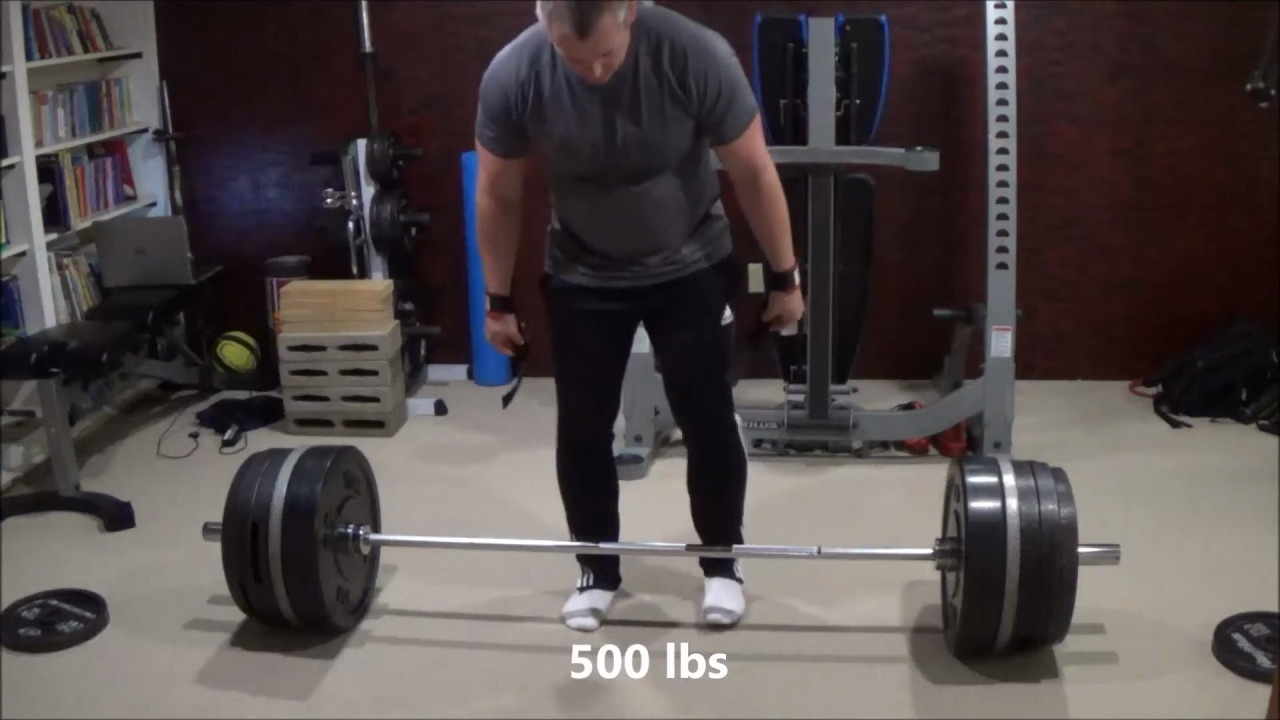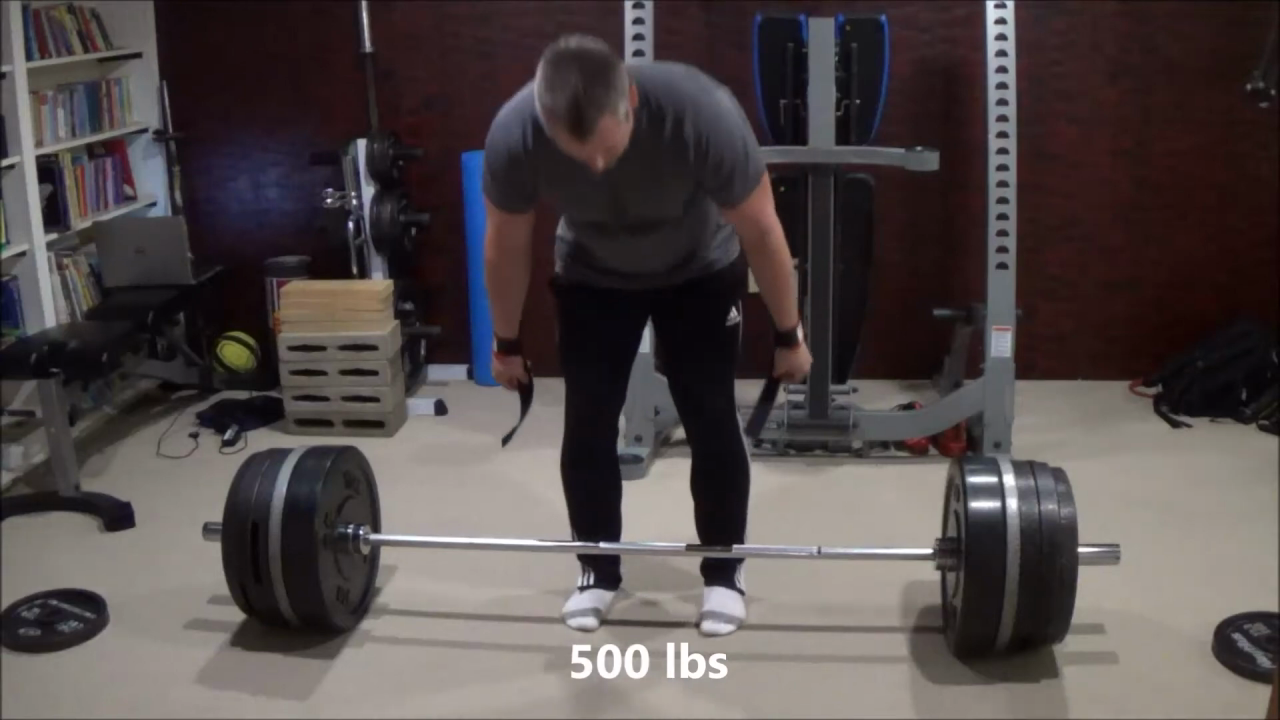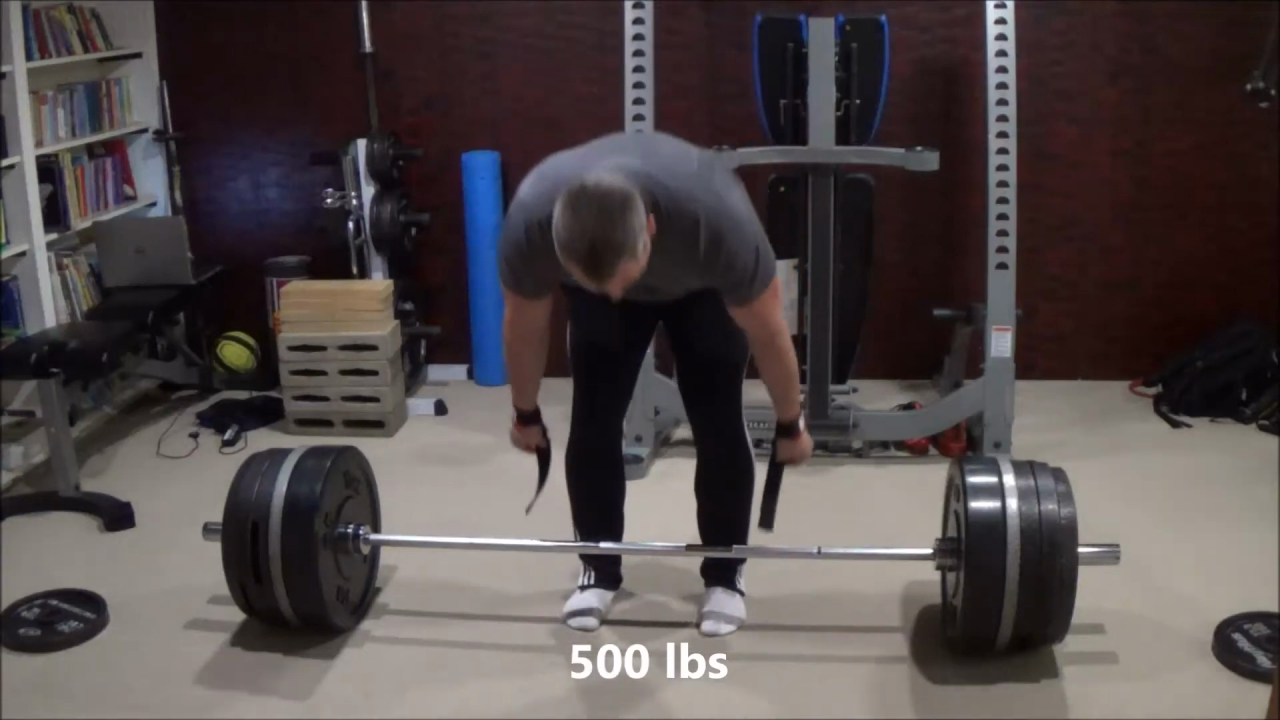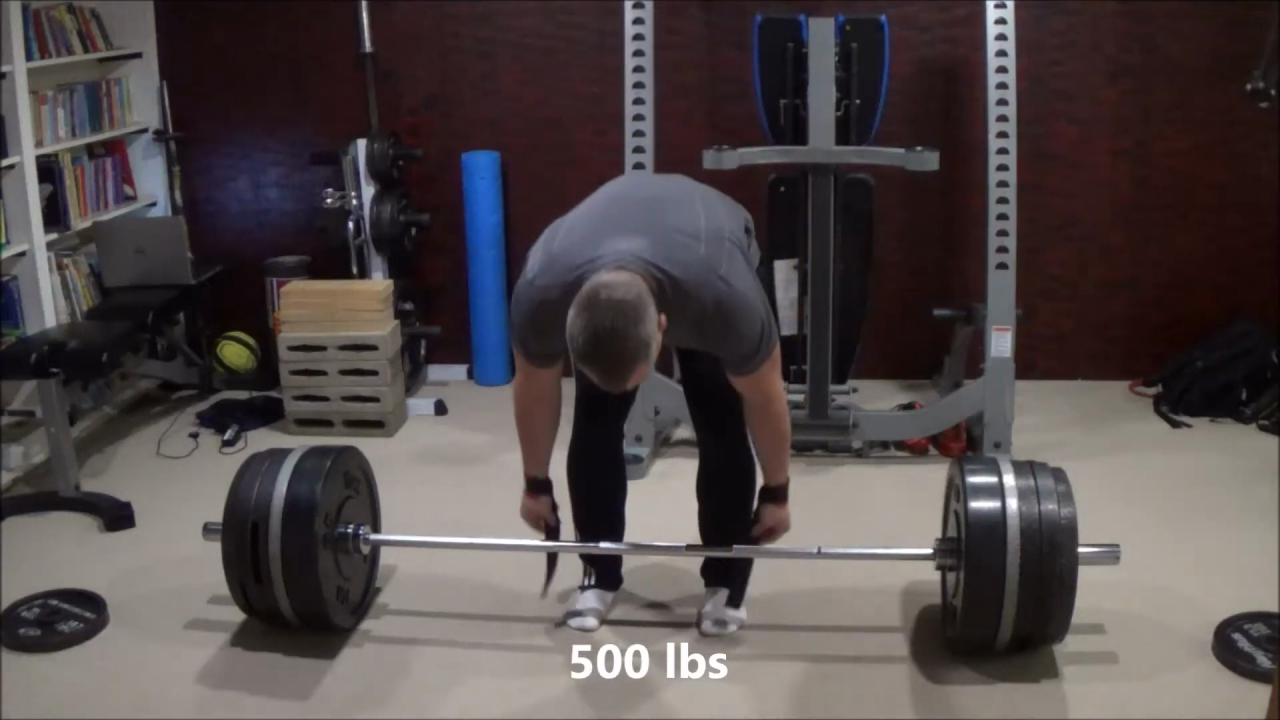
dt=0.2s
person 1, frame 1
left shoulder: (694, 55)
right shoulder: (513, 75)
left elbow: (753, 172)
right elbow: (497, 195)
left wrist: (785, 277)
right wrist: (499, 301)
left hip: (692, 269)
right hip: (581, 277)
left knee: (708, 422)
right knee: (582, 431)
left ankle: (722, 563)
right ankle: (597, 569)
person 1, frame 2
left shoulder: (701, 112)
right shoulder: (515, 134)
left elbow: (761, 233)
right elbow: (506, 246)
left wrist: (789, 333)
right wrist: (507, 342)
left hip: (700, 272)
right hip: (591, 278)
left knee: (712, 422)
right knee: (587, 425)
left ankle: (724, 571)
right ankle: (597, 569)
person 1, frame 3
left shoulder: (716, 215)
right shoulder: (531, 219)
left elbow: (767, 329)
right elbow: (523, 323)
left wrist: (790, 424)
right wrist: (526, 412)
left hip: (705, 288)
left knee: (718, 424)
right knee: (594, 421)
left ankle: (725, 574)
right ankle: (598, 569)
person 1, frame 4
left shoulder: (724, 297)
right shoulder: (541, 294)
left elbow: (765, 399)
right elbow: (535, 391)
left wrist: (776, 491)
right wrist: (536, 482)
left hip: (712, 264)
left knee: (723, 428)
right knee: (594, 426)
left ankle: (725, 575)
right ankle: (599, 571)
